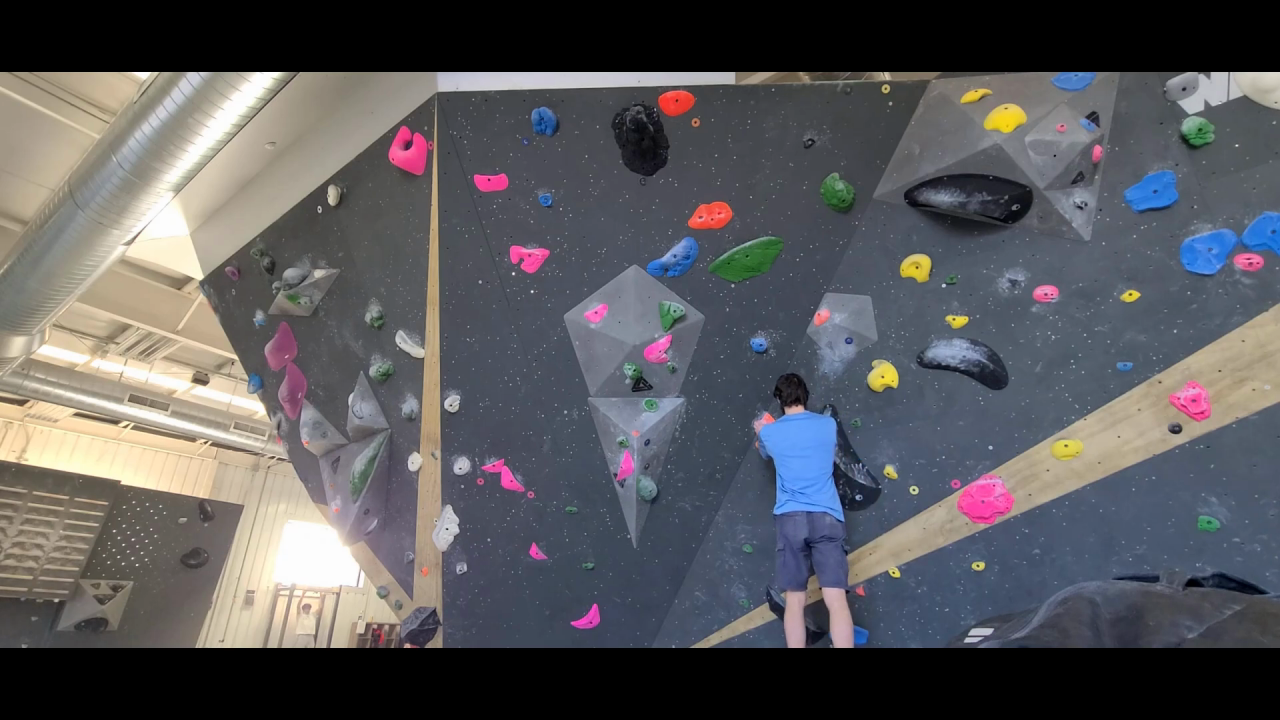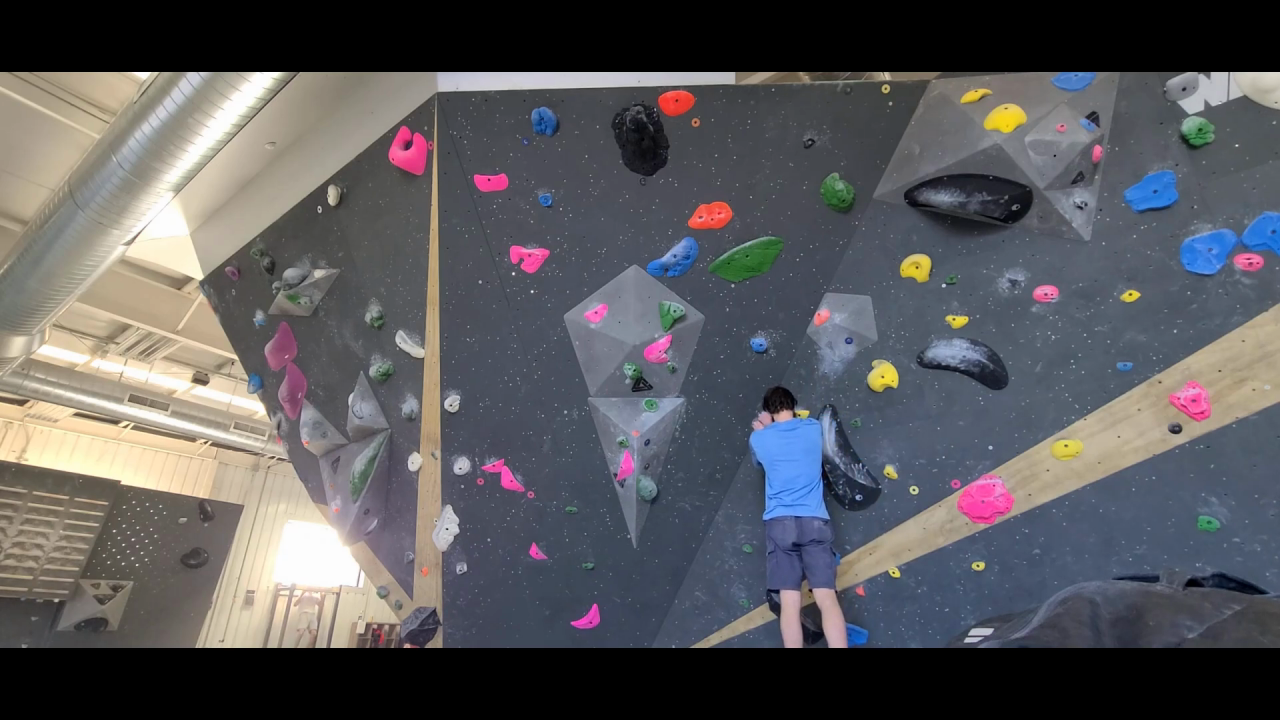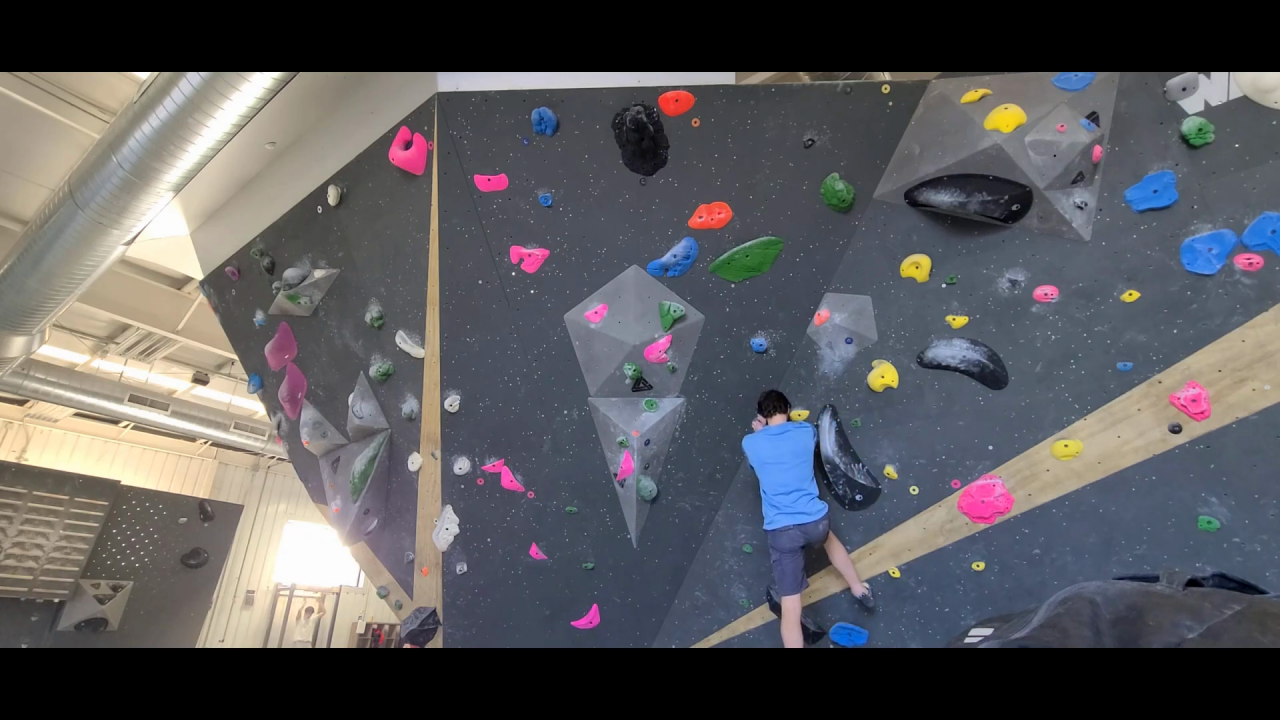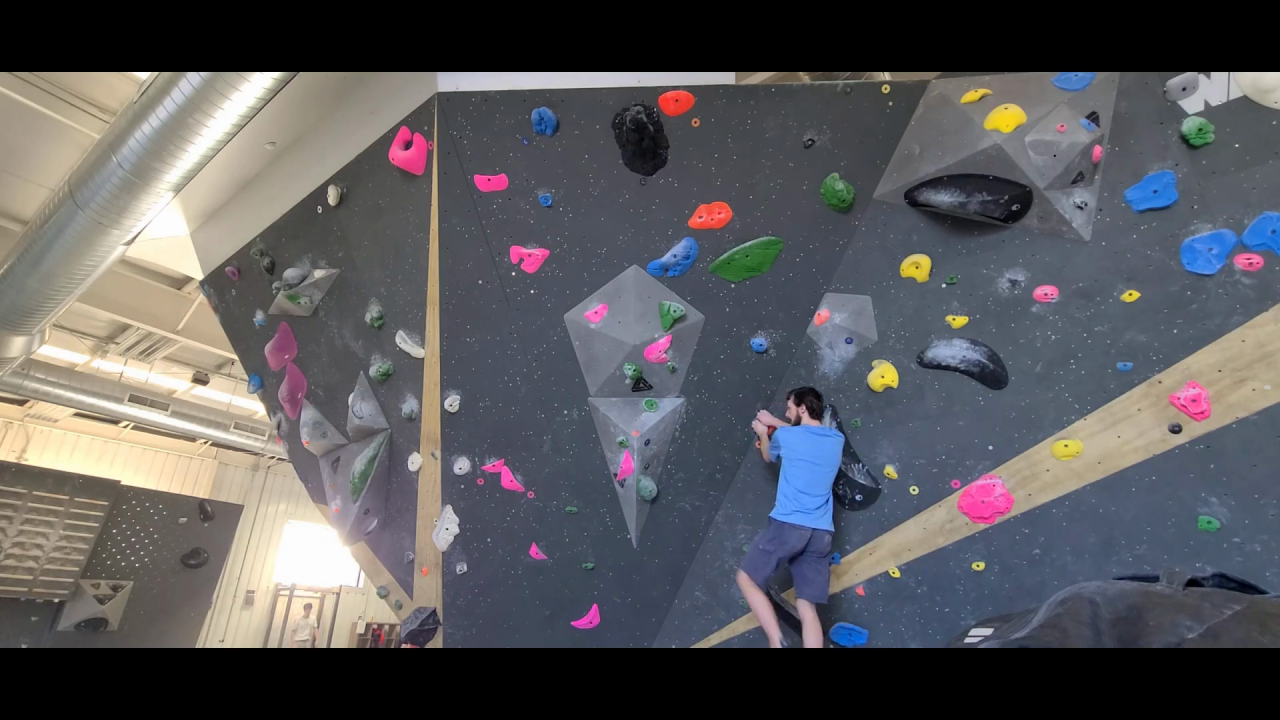
dt=1s
person 1, frame 1
left shoulder: (769, 432)
right shoulder: (828, 425)
left hip: (790, 519)
right hip: (827, 518)
left knee: (794, 601)
right knee: (836, 599)
person 1, frame 2
left shoulder: (758, 438)
right shoulder: (813, 428)
left hip: (780, 523)
right hip: (815, 521)
left knee: (789, 602)
right knee: (827, 599)
person 1, frame 3
left shoulder: (750, 443)
right shoulder: (806, 431)
left hip: (781, 530)
right hip: (816, 520)
left knee: (790, 606)
right knee: (828, 538)
right ankle: (859, 590)
person 1, frame 4
left shoulder: (787, 434)
right shoulder: (836, 439)
left elbow: (768, 456)
left wrist: (762, 434)
right wrist: (777, 424)
left hip: (787, 526)
right hip: (820, 533)
left knee: (746, 579)
right knee: (808, 610)
left ankle: (776, 644)
